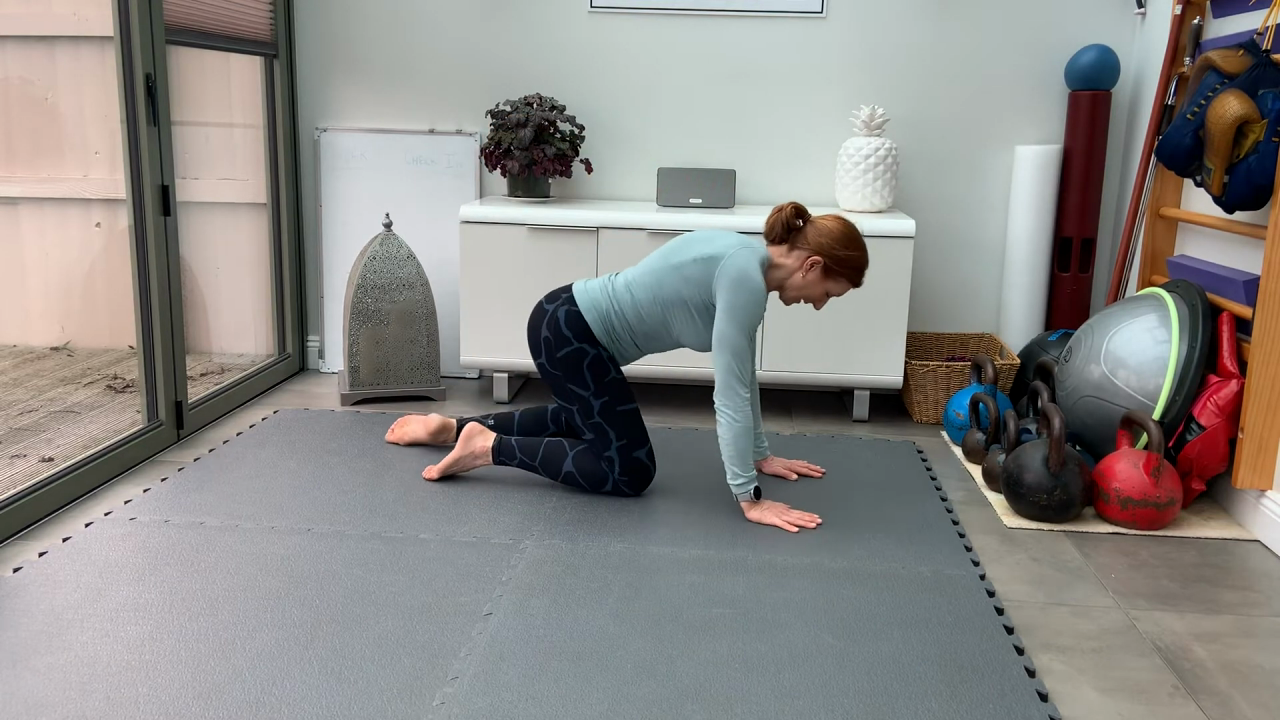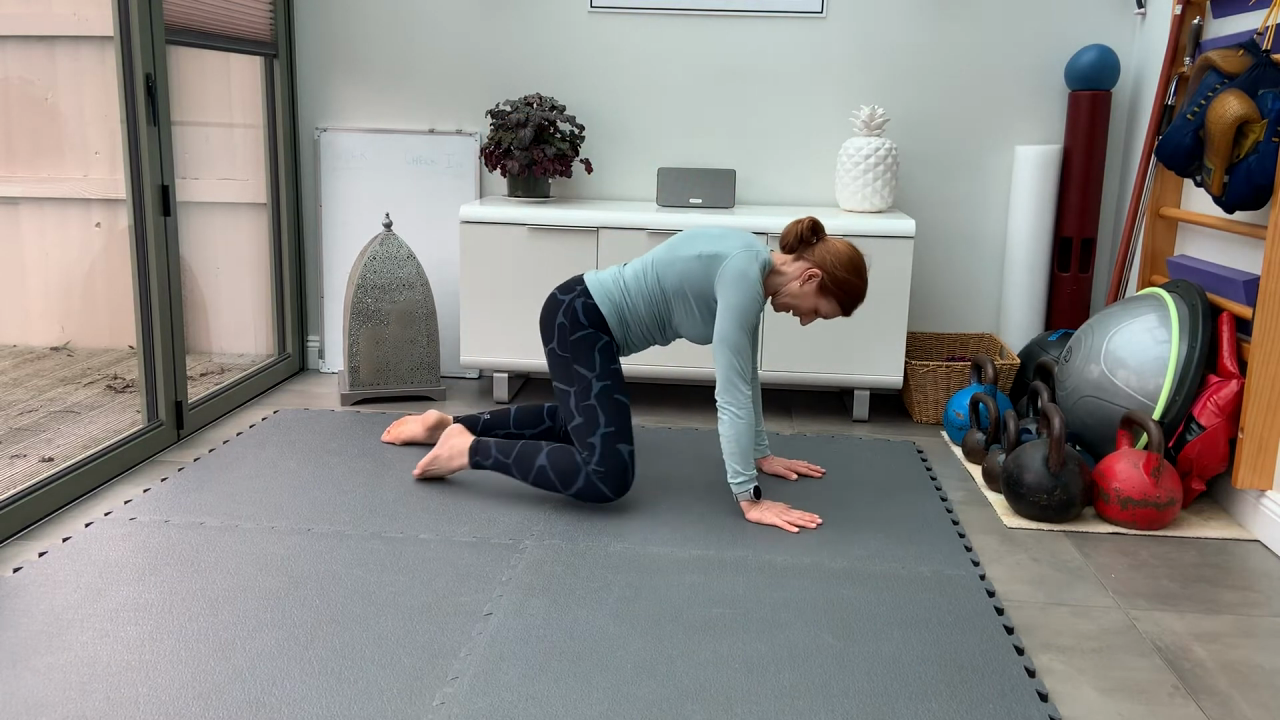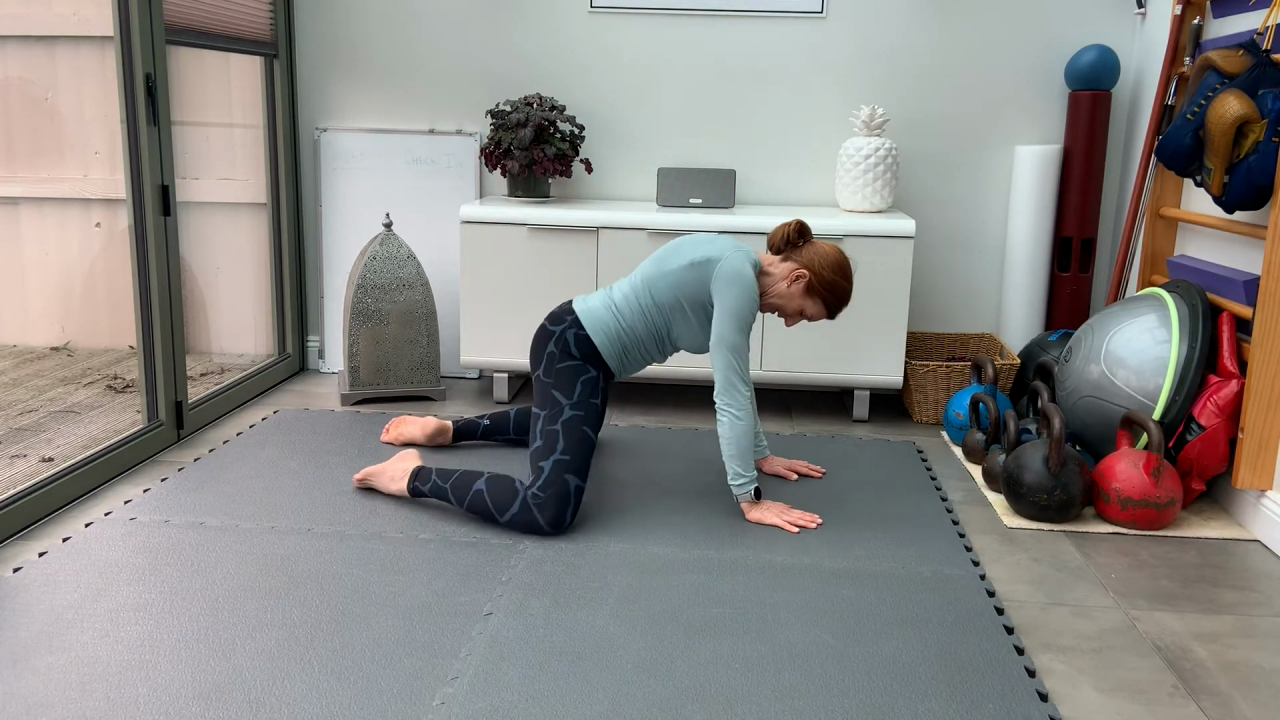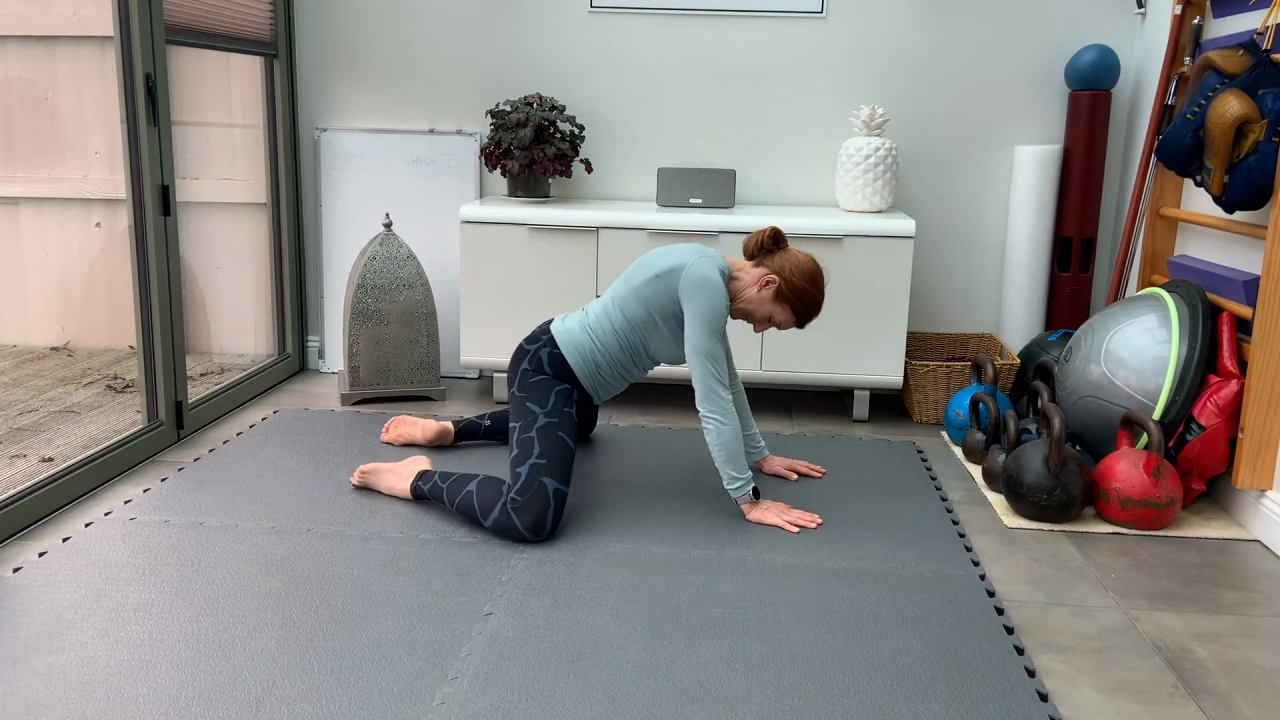
dt=0.5s
person 1, frame 1
left shoulder: (747, 261)
right shoulder: (745, 276)
left elbow: (741, 376)
right elbow: (730, 394)
left wrist: (760, 455)
right wrist: (749, 498)
left hip: (572, 324)
right hip: (568, 333)
left knee: (584, 419)
right knee: (630, 470)
left ankle: (454, 427)
right ankle: (488, 448)
person 1, frame 2
left shoulder: (754, 269)
right shoulder: (745, 273)
left elbow: (745, 374)
right elbow: (731, 391)
left wrist: (761, 453)
right wrist: (749, 498)
left hip: (586, 318)
right hip: (579, 319)
left knee: (582, 421)
right knee: (606, 477)
left ankle: (454, 424)
right ankle: (467, 451)
person 1, frame 3
left shoulder: (736, 269)
right shoulder: (738, 277)
left elbow: (736, 381)
right elbow: (730, 394)
left wrist: (761, 454)
right wrist: (749, 499)
left hip: (579, 342)
right hip: (572, 350)
left knee: (571, 428)
right knee: (548, 510)
left ankle: (447, 430)
right ankle: (414, 475)
person 1, frame 4
left shoulder: (711, 276)
right shoulder: (706, 282)
left elbow: (725, 377)
right elbow: (712, 400)
left wrist: (758, 453)
right wrist: (748, 499)
left hip: (569, 369)
right hip: (547, 368)
left knee: (577, 430)
right knee: (530, 519)
left ankle: (447, 430)
right ankle: (419, 478)
